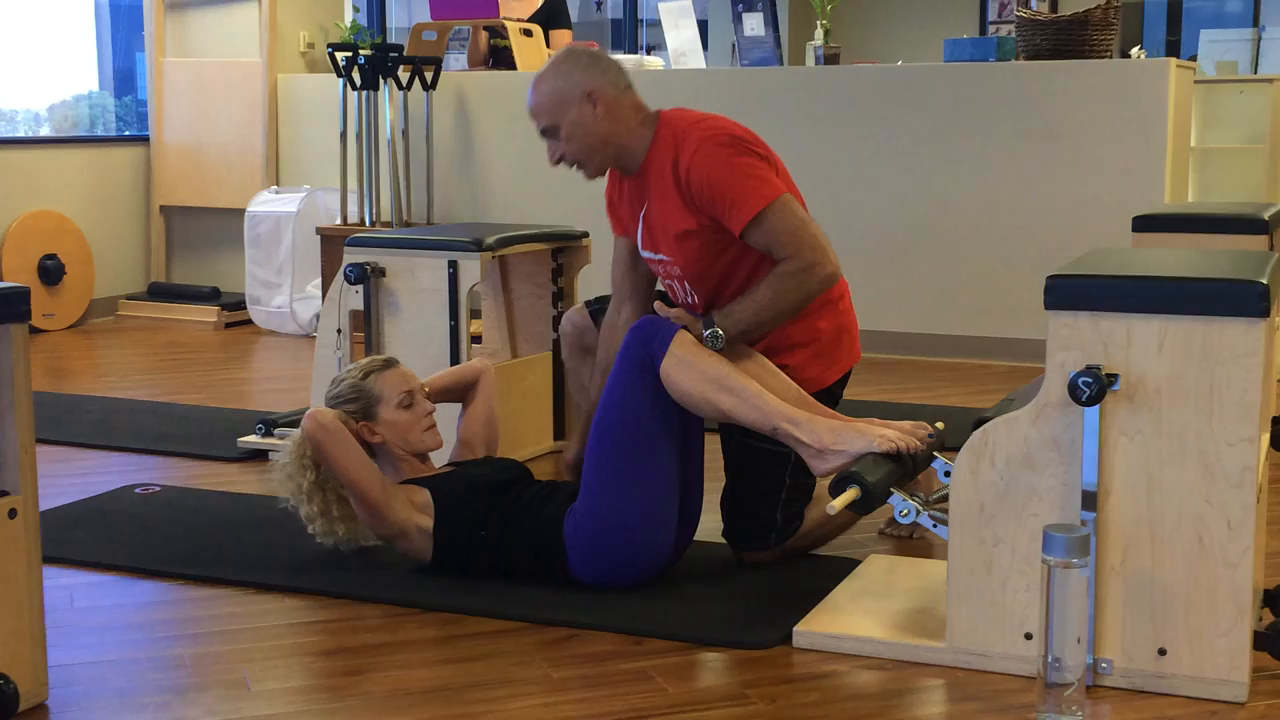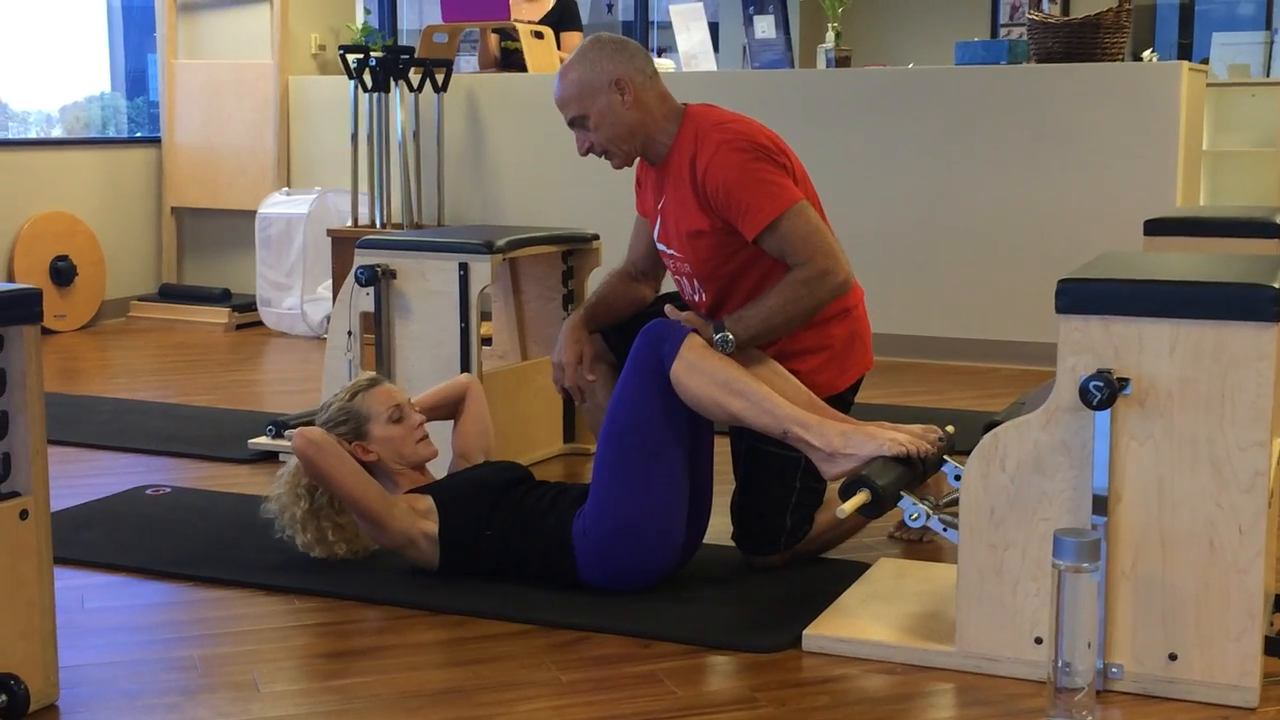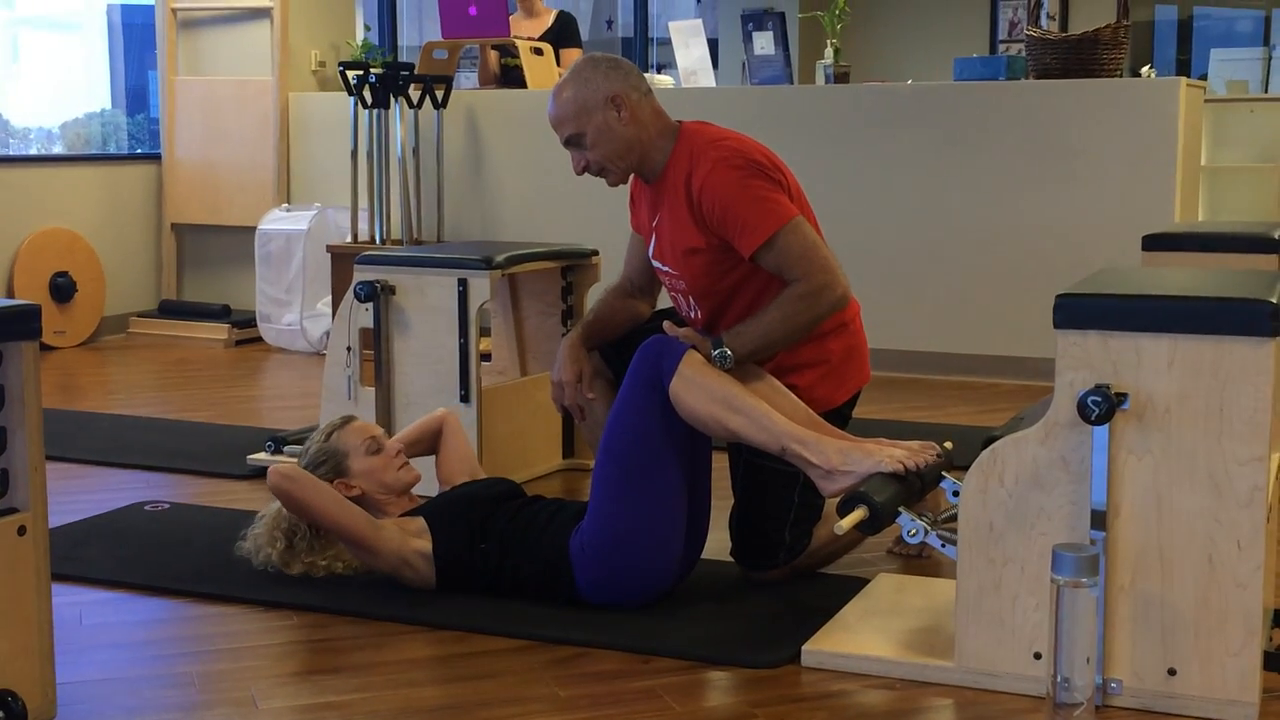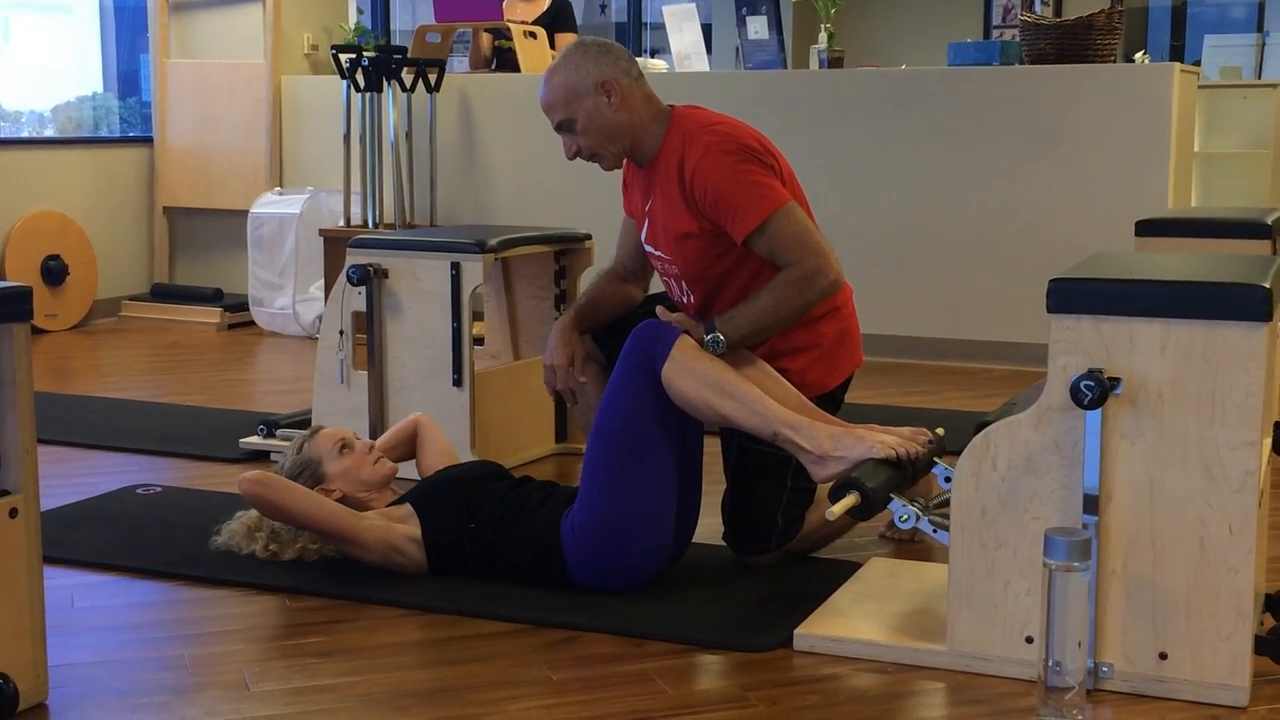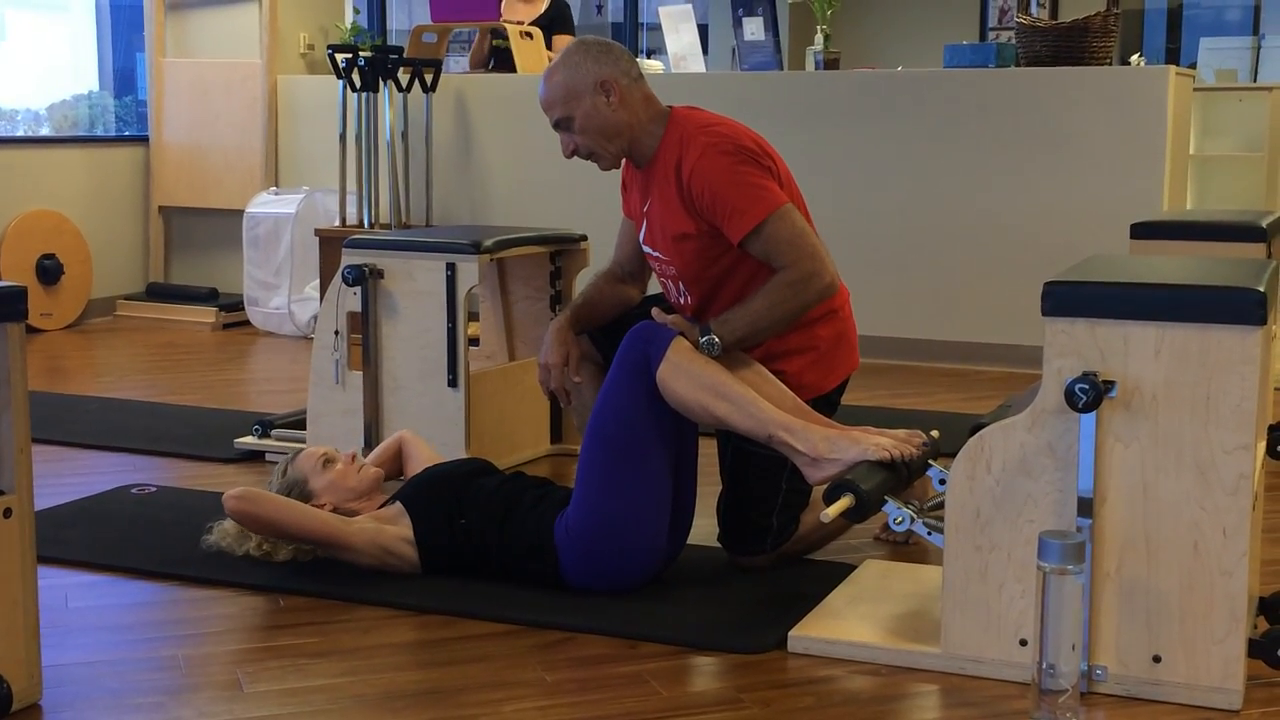
dt=1s
person 1, frame 1
left shoulder: (463, 465)
right shoulder: (397, 513)
left elbow: (480, 372)
right elbow: (316, 424)
left wrist: (414, 389)
right wrist: (387, 404)
left hip: (647, 532)
right hip: (602, 549)
left knee: (688, 337)
right knee: (650, 339)
left ankle: (839, 436)
right ankle: (818, 442)
person 1, frame 2
left shoulder: (462, 479)
right shoulder: (402, 523)
left elbow: (468, 385)
right elbow: (307, 441)
left wrist: (402, 405)
right wrist: (379, 422)
left hip: (652, 536)
right hip: (612, 549)
left knee: (693, 340)
right knee: (661, 341)
left ankle: (844, 440)
right ankle: (827, 443)
person 1, frame 3
left shoulder: (452, 504)
right shoulder: (394, 547)
left elbow: (445, 418)
right elbow: (281, 476)
left wrist: (388, 446)
right wrist: (353, 461)
left hip: (645, 551)
right hip: (610, 565)
left knee: (695, 354)
right knee: (658, 357)
left ankle: (843, 456)
right ankle: (827, 462)
person 1, frame 4
left shoulder: (433, 494)
right shoulder: (381, 535)
left elbow: (420, 420)
right elbow: (252, 482)
left wrist: (376, 454)
right wrist: (332, 471)
left hip: (638, 535)
right hip: (601, 551)
left knee: (690, 339)
right knee: (652, 342)
left ankle: (836, 440)
right ankle: (819, 445)
person 1, frame 5
left shoulder: (420, 499)
right shoulder: (374, 538)
left elbow: (404, 435)
right elbow: (239, 501)
left wrist: (369, 469)
right wrist: (324, 488)
left hip: (632, 536)
right hip: (595, 551)
left knee: (686, 340)
right knee: (647, 345)
left ankle: (833, 442)
right ankle: (812, 447)
person 2, frame 1
left shoulder: (706, 151)
right shoulder: (623, 174)
left elbow: (816, 266)
right elbow: (625, 316)
left wrist: (709, 330)
right wrist: (584, 439)
left hip: (795, 349)
right hip: (718, 332)
left knee: (757, 545)
right knee: (581, 328)
person 2, frame 2
left shoulder: (726, 153)
right shoulder: (653, 159)
left elbow: (829, 274)
right elbow: (638, 276)
left wrist: (719, 336)
right wrist: (579, 322)
left hip: (802, 355)
right hip: (729, 333)
left knee: (766, 546)
right knee: (593, 343)
person 2, frame 3
left shoulder: (721, 169)
right shoulder: (647, 176)
left elbow: (826, 289)
right elbow: (634, 292)
left wrist: (717, 352)
right wrist: (577, 340)
left hip: (800, 371)
right hip: (723, 346)
left knee: (764, 562)
right knee: (589, 362)
person 2, frame 4
left shoulder: (713, 154)
right shoulder: (640, 160)
left elbow: (819, 275)
right elbow: (627, 277)
left wrist: (711, 336)
right wrist: (569, 323)
left hip: (792, 355)
right hip: (716, 331)
left knee: (756, 545)
right knee: (581, 346)
person 2, frame 5
left shoulder: (710, 155)
right shoulder: (639, 160)
left elbow: (814, 277)
right elbow: (624, 277)
left wrist: (705, 339)
right wrist: (565, 323)
left hip: (787, 357)
right hip: (712, 333)
left knee: (752, 547)
right knee: (576, 346)
